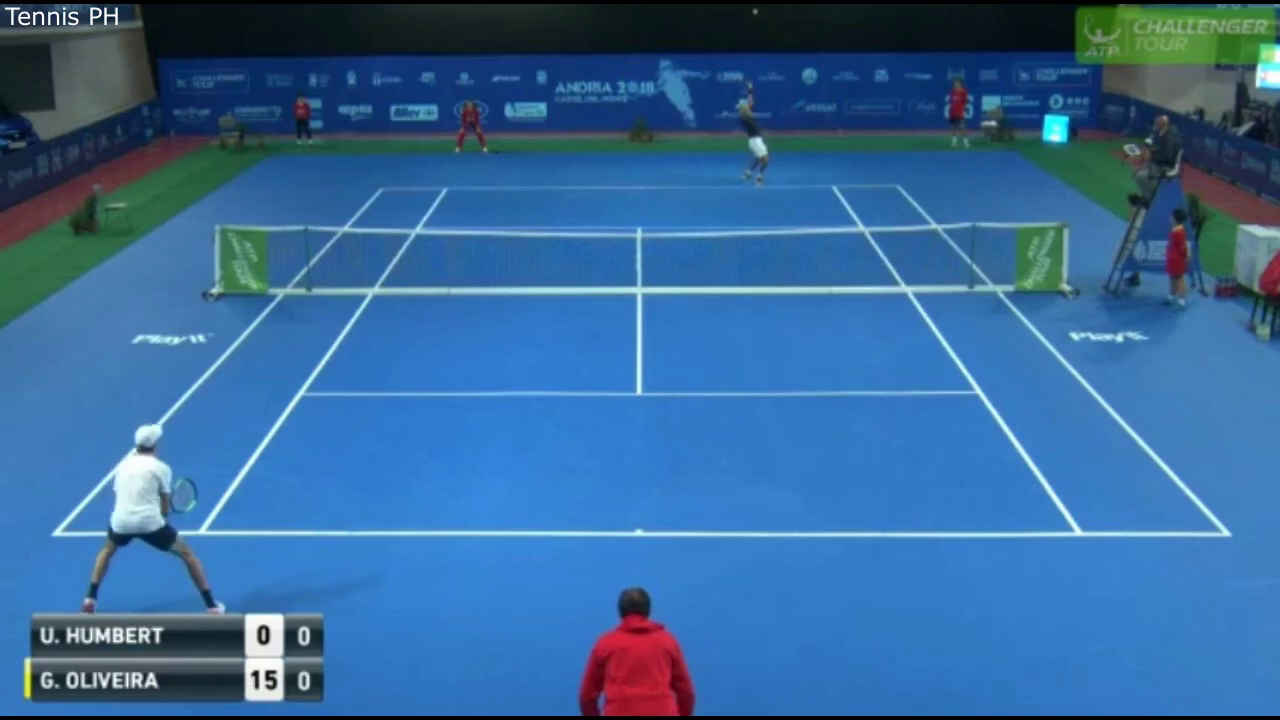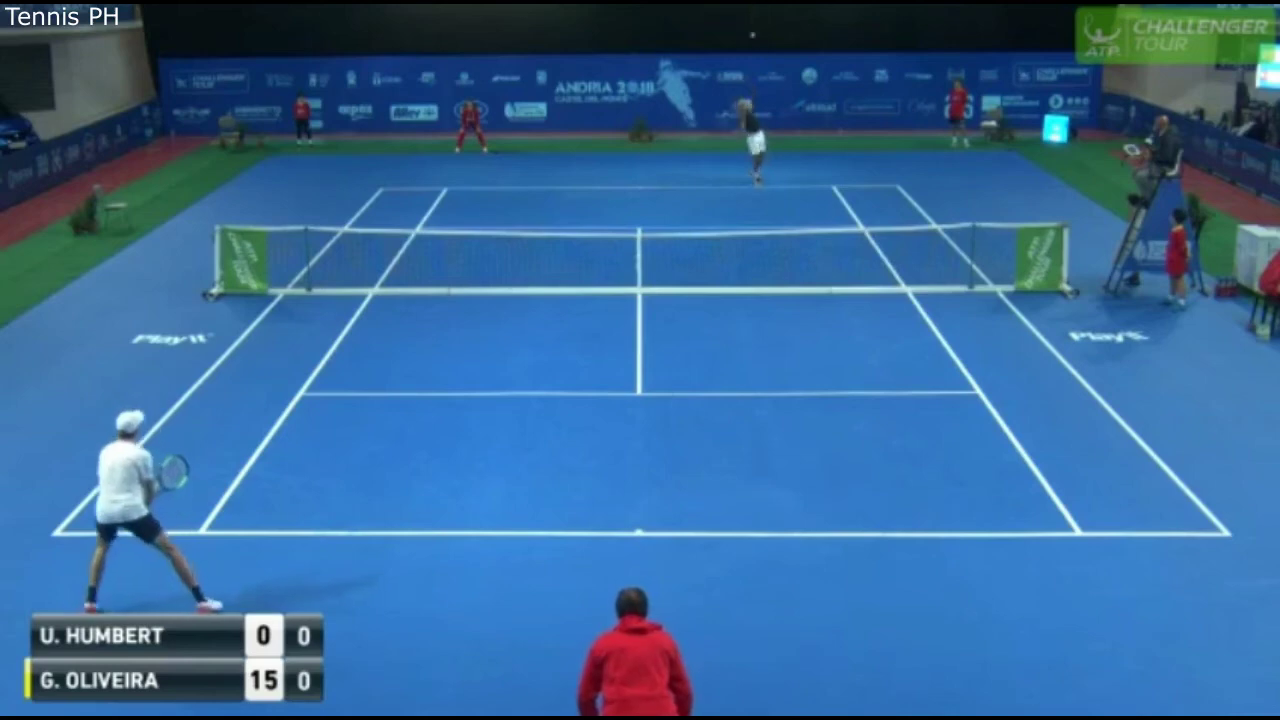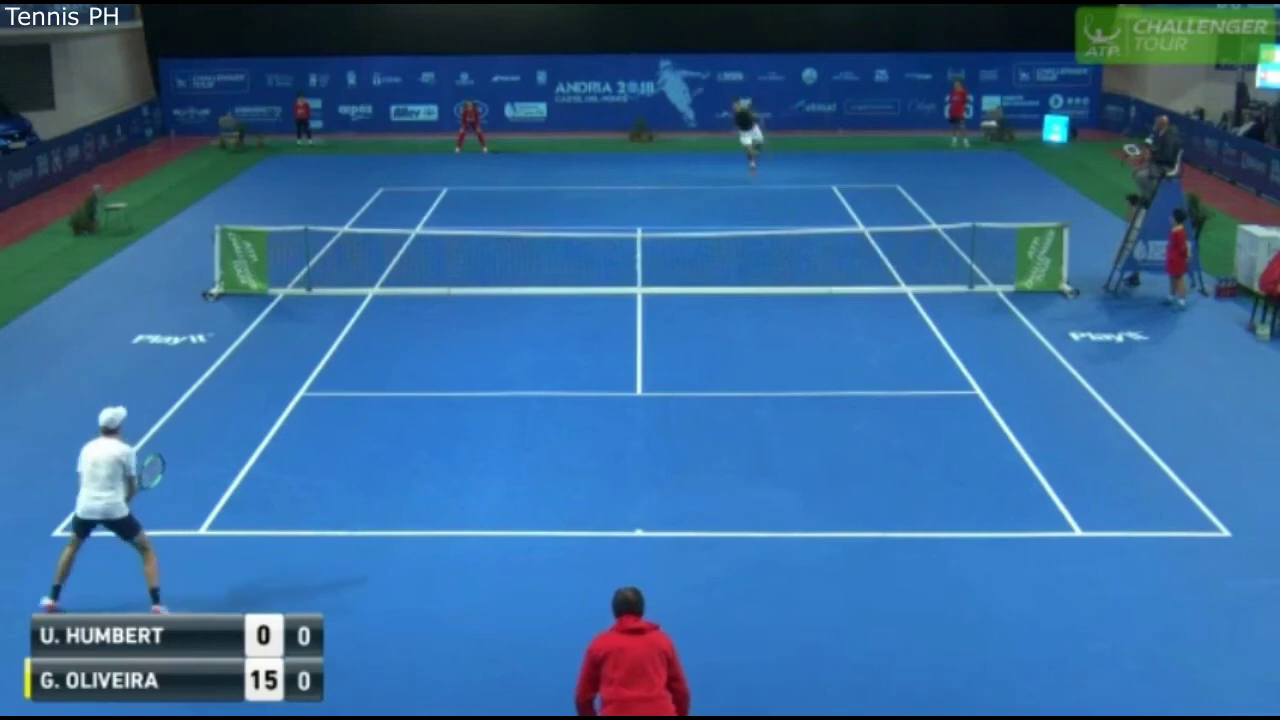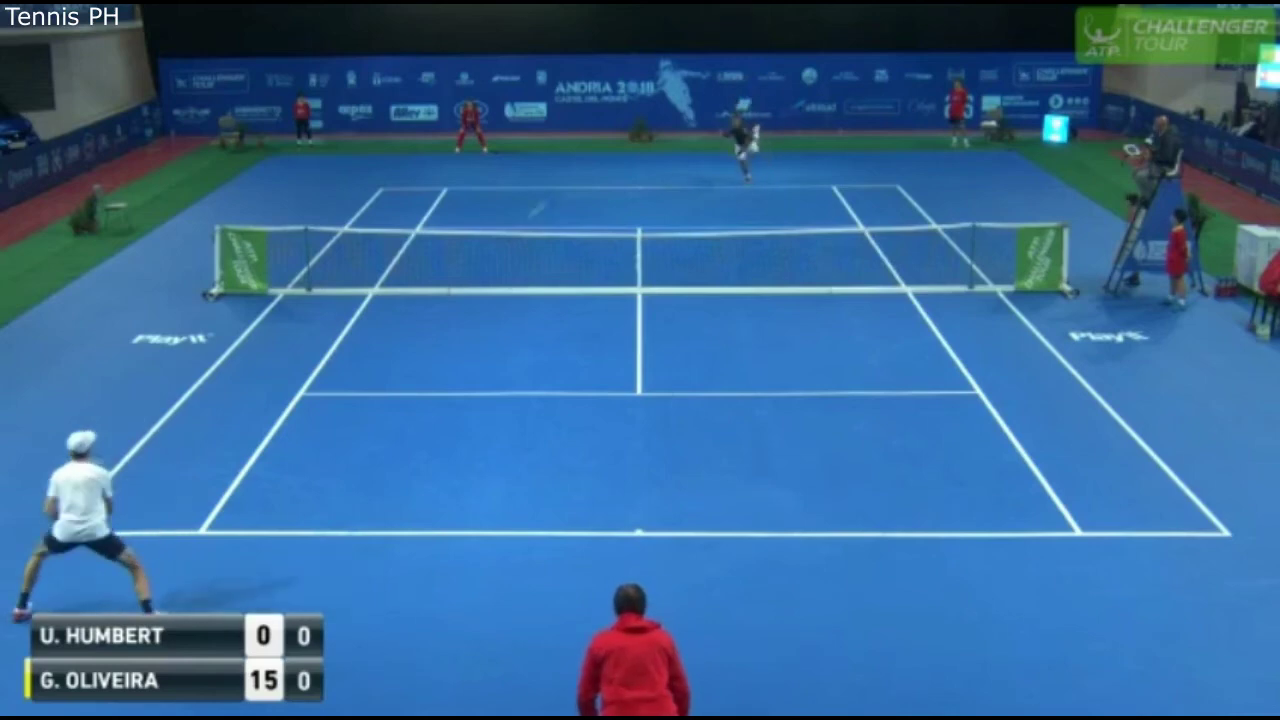
dt=0.2s
person 1, frame 1
left shoulder: (122, 465)
right shoulder: (161, 468)
right elbow: (165, 509)
right wrist: (159, 517)
left hip: (121, 522)
right hip: (150, 522)
left knee: (107, 550)
right knee: (187, 555)
left ankle: (90, 599)
right ankle: (211, 605)
person 1, frame 2
left shoulder: (105, 452)
right shoulder: (141, 455)
right elbow: (149, 492)
right wrist: (149, 497)
left hip: (104, 512)
right hip: (133, 511)
left knee: (101, 548)
right knee: (171, 551)
left ankle: (91, 602)
right ankle: (201, 600)
person 1, frame 3
left shoulder: (87, 448)
right shoulder: (126, 451)
left elbow: (85, 483)
right elbow: (132, 489)
left hip: (86, 509)
right hip: (115, 511)
left knee: (72, 547)
right knee: (147, 551)
left ankle: (52, 600)
right ankle: (157, 606)
person 1, frame 4
left shoulder: (59, 474)
right shoulder: (101, 473)
left elbow: (49, 511)
right elbow: (109, 508)
left hip: (66, 531)
right hip: (96, 531)
left knee: (37, 556)
right knee: (136, 567)
left ankle: (21, 609)
right ankle: (148, 613)
